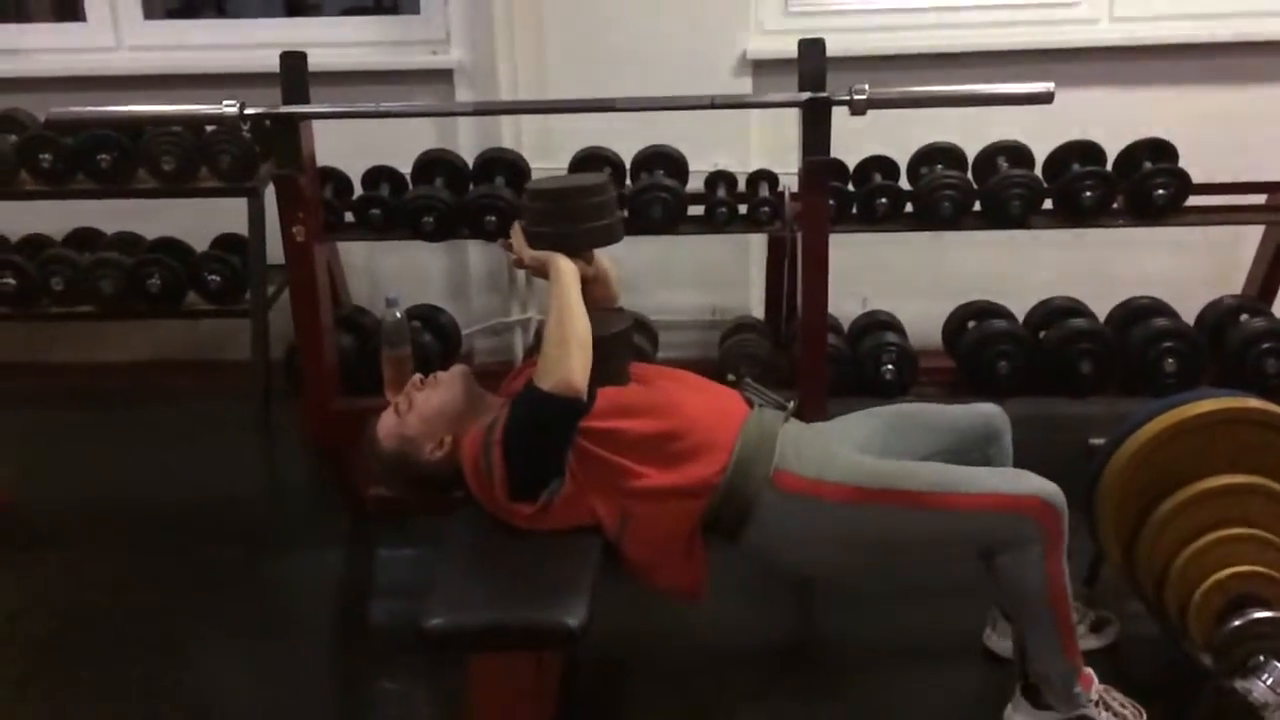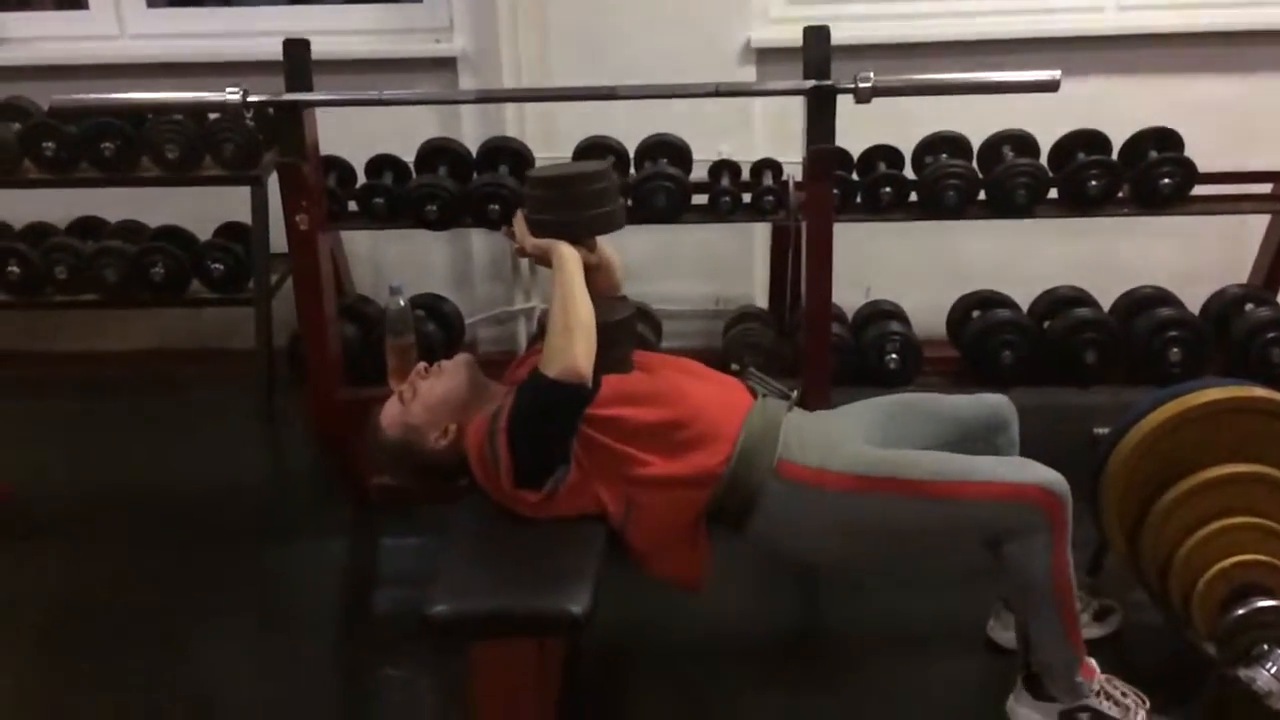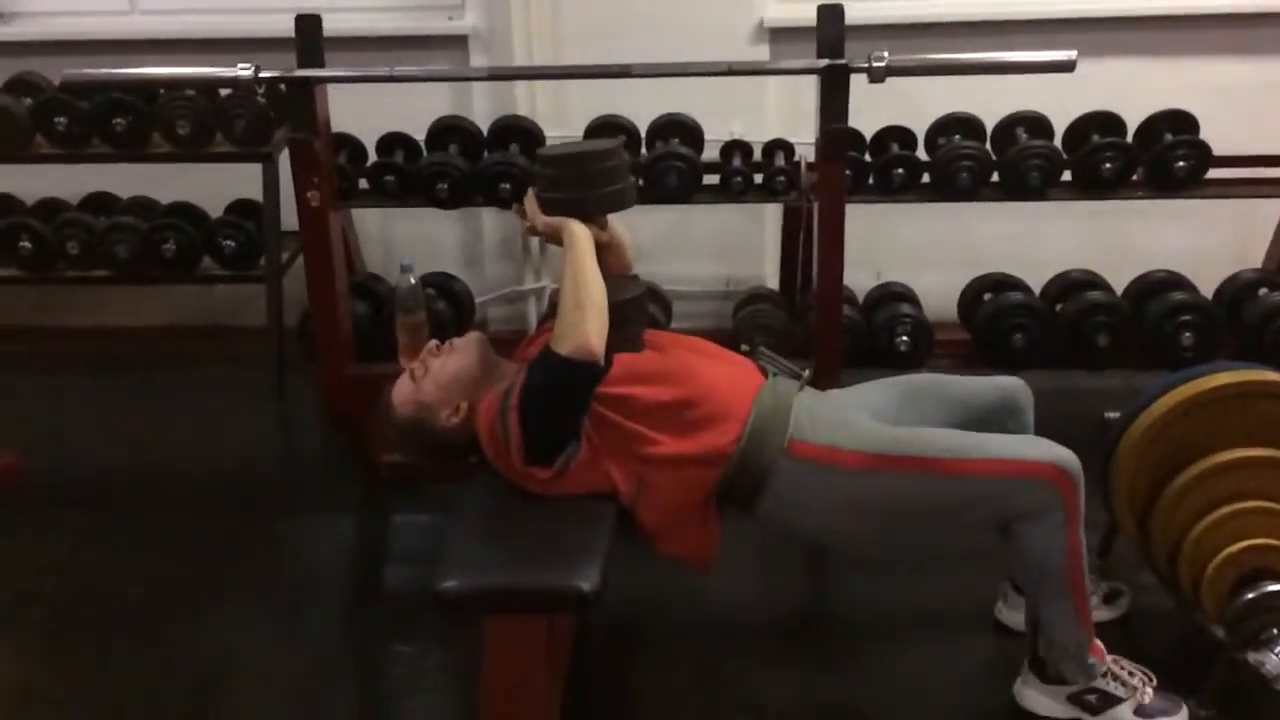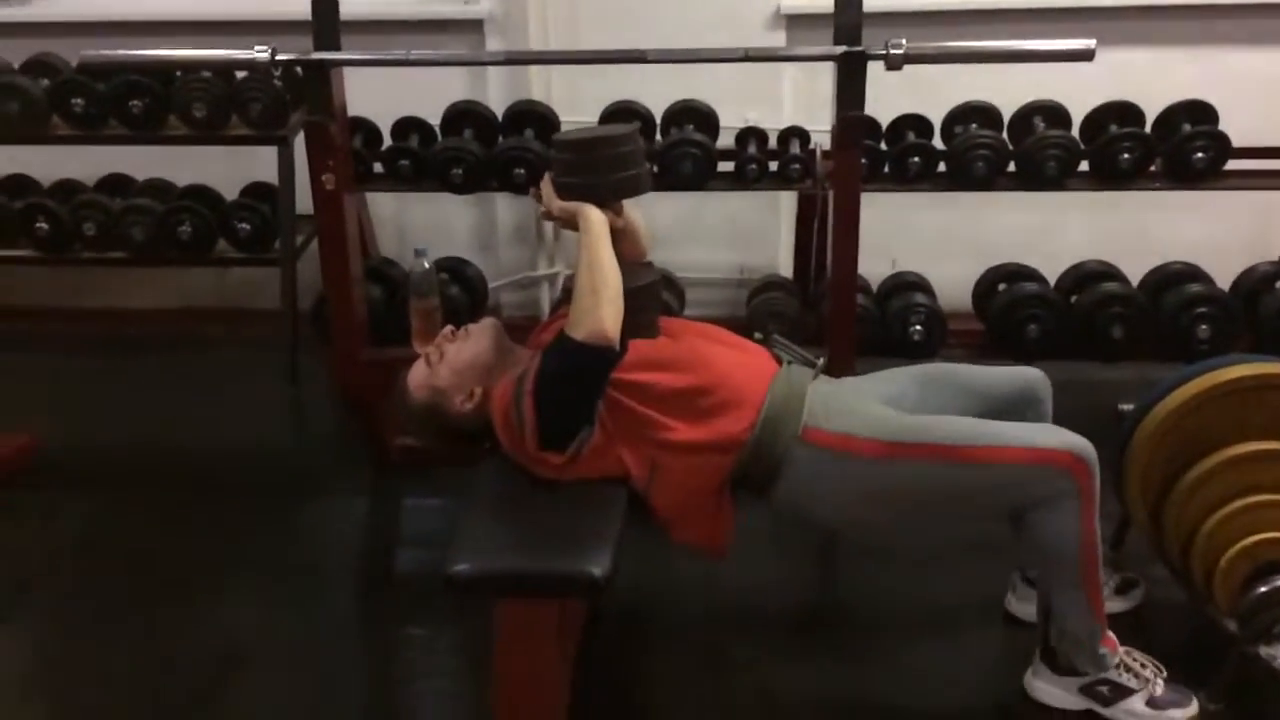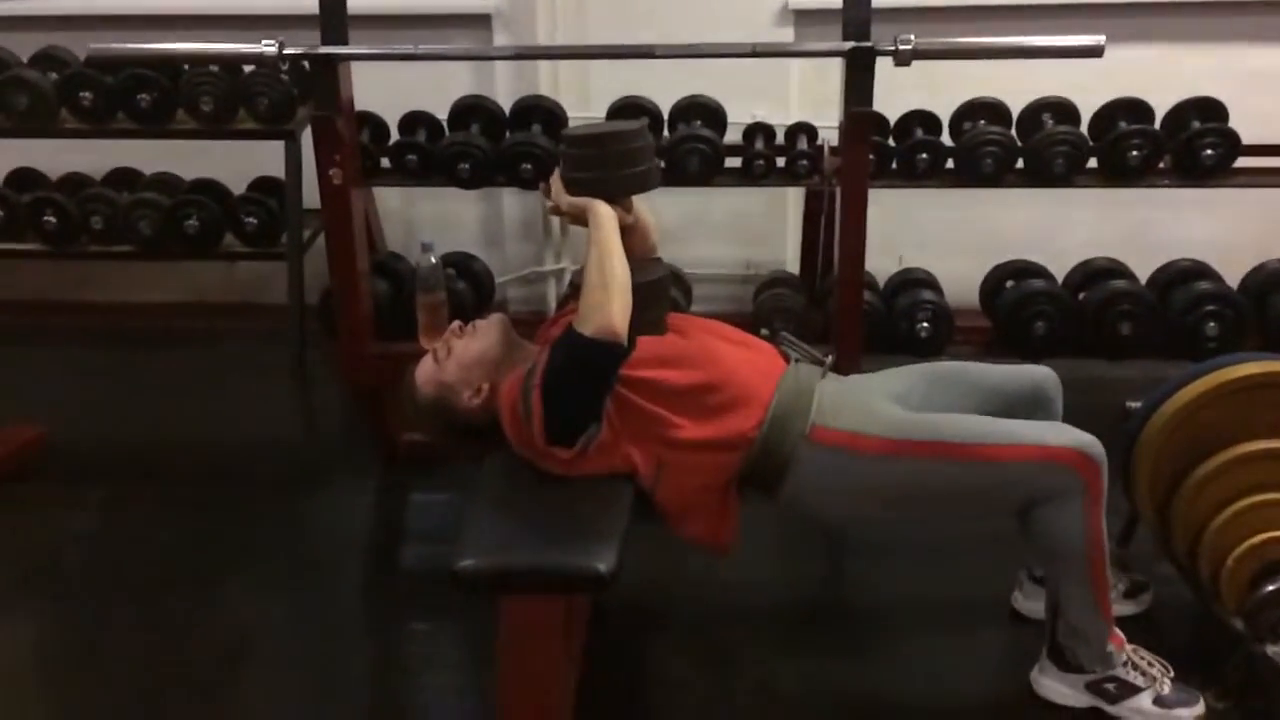
dt=0.1s
person 1, frame 1
left shoulder: (508, 400)
right shoulder: (500, 456)
left elbow: (601, 325)
right elbow: (566, 387)
left wrist: (580, 262)
right wrist: (557, 269)
left hip: (778, 438)
right hip: (773, 492)
left knee: (982, 428)
right knee: (1035, 505)
left ankle: (1024, 612)
person 1, frame 2
left shoulder: (512, 384)
right shoulder: (509, 444)
left elbow: (606, 316)
right elbow: (568, 378)
left wrist: (585, 251)
right wrist: (559, 257)
left hip: (781, 428)
right hip: (776, 479)
left knee: (990, 418)
right knee: (1040, 493)
left ankle: (1037, 600)
person 1, frame 3
left shoulder: (524, 366)
right shoulder: (515, 422)
left elbow: (615, 294)
right elbow: (583, 354)
left wrist: (593, 227)
right wrist: (570, 235)
left hip: (795, 408)
right hip: (787, 461)
left knee: (1005, 399)
right knee: (1052, 474)
left ankle: (1042, 586)
person 1, frame 4
left shoulder: (540, 352)
right shoulder: (530, 409)
left elbow: (631, 280)
right elbow: (598, 339)
left wrist: (608, 212)
right wrist: (586, 222)
left hip: (807, 396)
right hip: (803, 448)
left knee: (1025, 390)
right knee: (1068, 462)
left ankle: (1053, 579)
person 1, frame 5
left shoulder: (546, 347)
right shoulder: (536, 403)
left elbow: (640, 275)
right elbow: (606, 334)
left wrist: (617, 208)
right wrist: (595, 217)
left hip: (814, 393)
right hip: (811, 447)
left knee: (1034, 389)
right knee: (1074, 460)
left ankle: (1059, 577)
